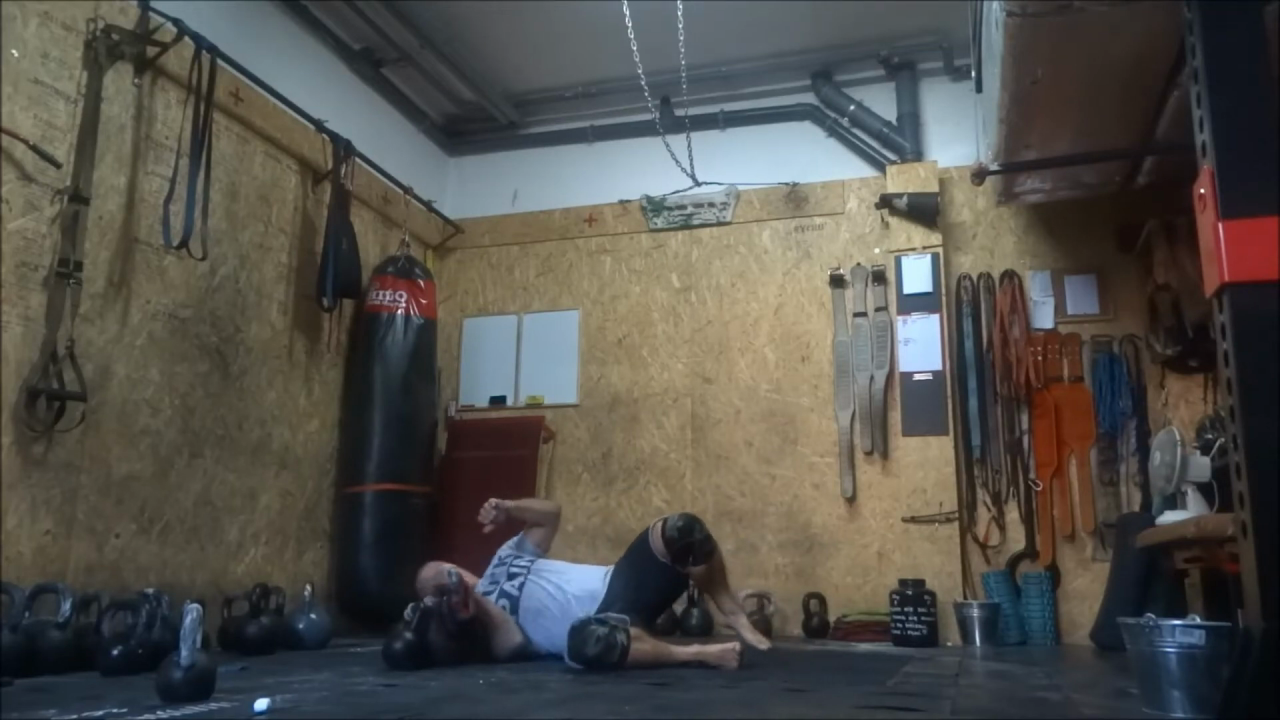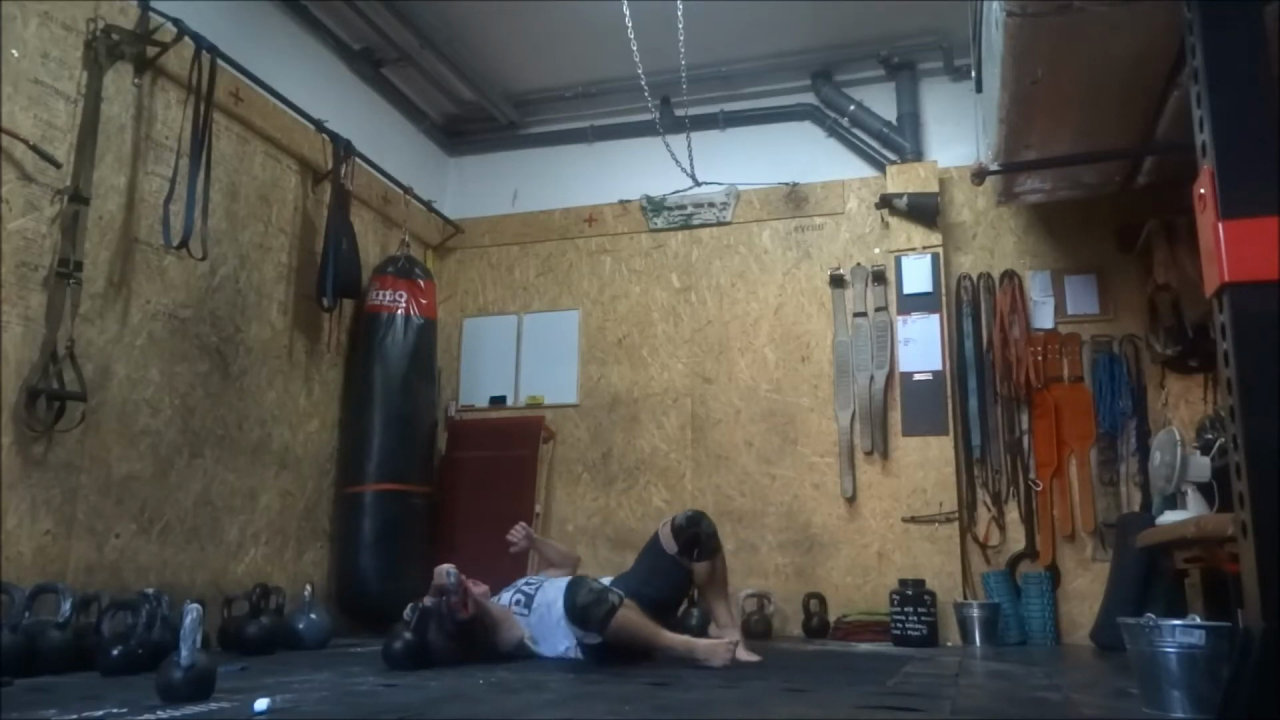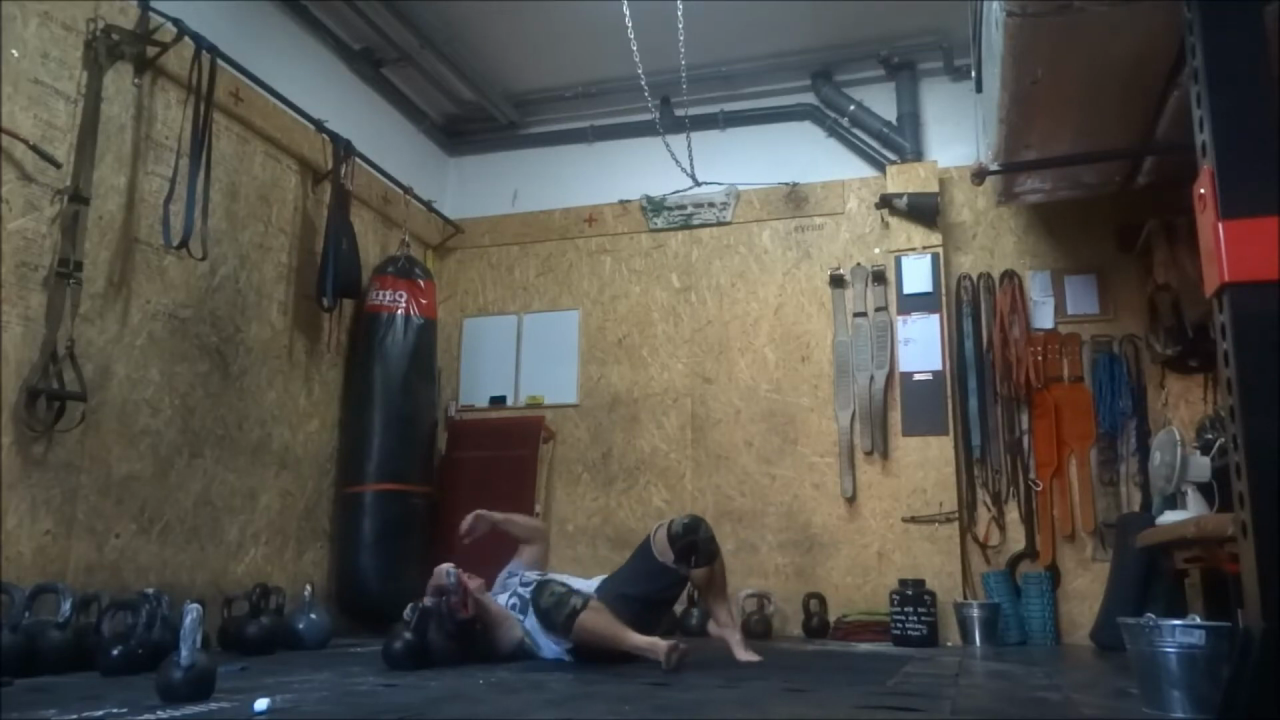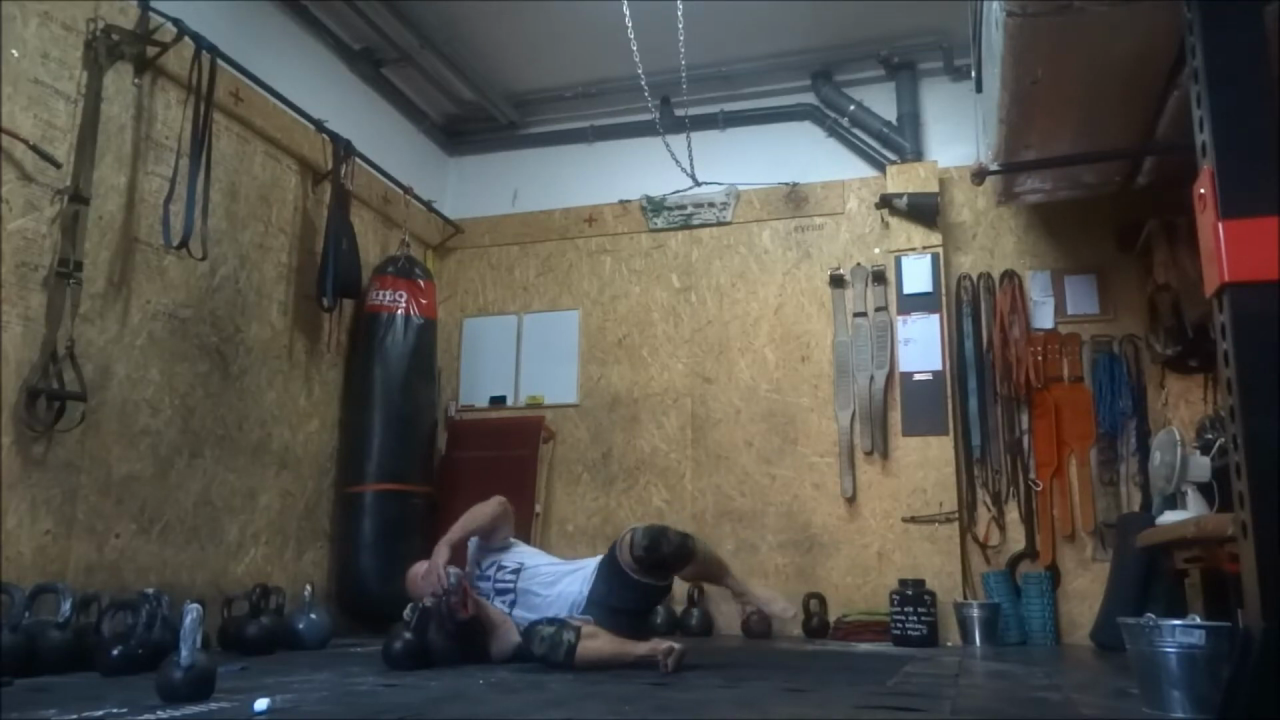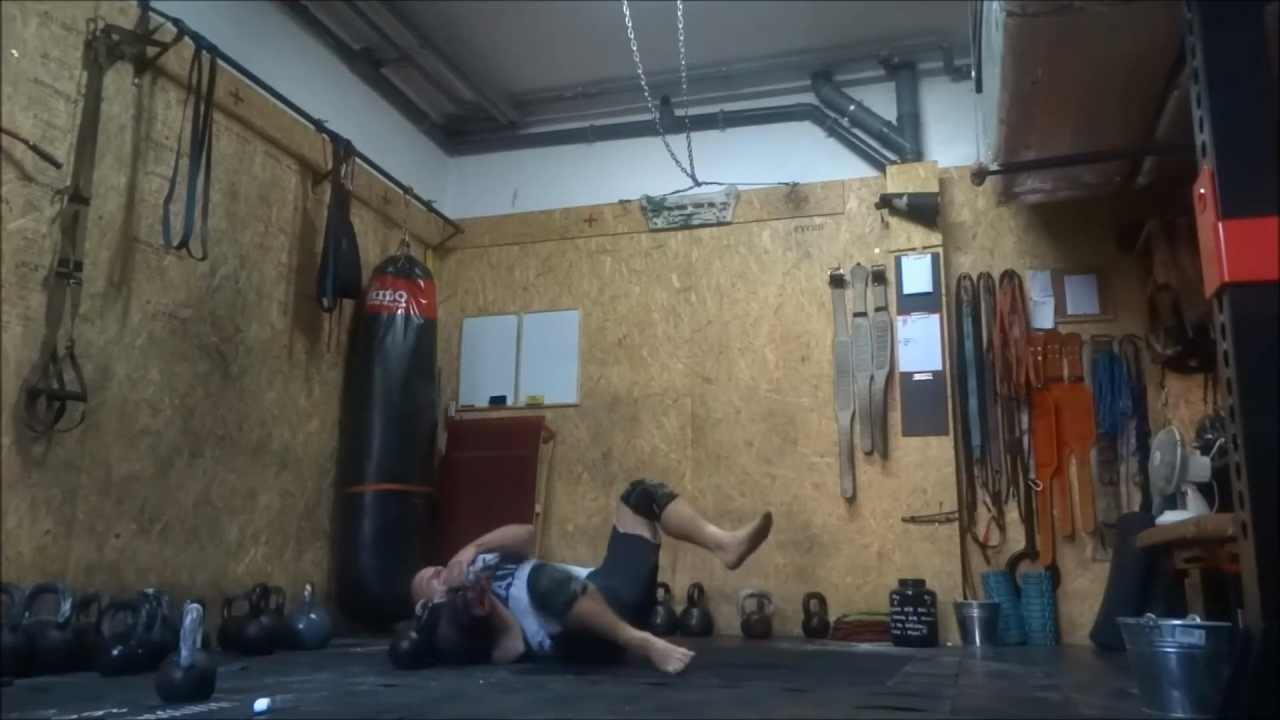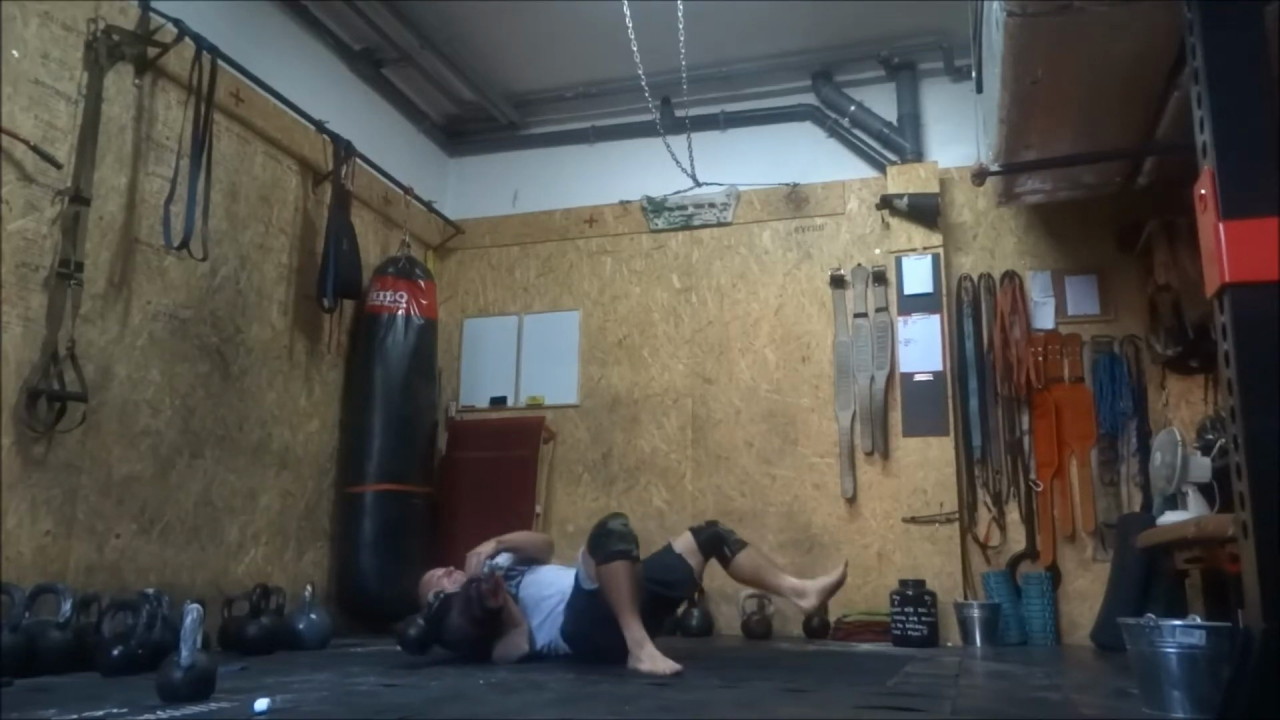
dt=0.4s
person 1, frame 1
left shoulder: (505, 560)
right shoulder: (479, 611)
left elbow: (550, 513)
right elbow: (511, 645)
left wrist: (506, 509)
right wrist: (469, 600)
left hip: (616, 584)
right hip: (599, 622)
left knee: (681, 529)
right knee: (589, 642)
left ankle: (732, 613)
right ankle: (699, 654)
person 1, frame 2
left shoulder: (515, 587)
right shoulder: (487, 617)
left elbow: (569, 563)
right elbow: (511, 638)
left wrist: (532, 540)
right wrist: (463, 596)
left hip: (622, 594)
right hip: (601, 642)
left knee: (691, 526)
right knee: (581, 592)
left ankle: (725, 627)
right ankle: (693, 647)
person 1, frame 3
left shoulder: (509, 581)
right shoulder: (486, 616)
left elbow: (537, 534)
right elbow: (510, 637)
left wrist: (491, 519)
right wrist: (464, 596)
left hip: (615, 601)
right hip: (596, 638)
left knee: (688, 532)
right knee: (549, 594)
left ankle: (725, 626)
right ankle: (649, 646)
person 1, frame 4
left shoulder: (483, 553)
right shoulder: (474, 613)
left elbow: (499, 506)
right elbow: (509, 646)
left wrist: (445, 542)
right wrist: (470, 604)
left hip: (605, 580)
right hip: (591, 623)
left knee: (649, 542)
right knee: (541, 638)
left ankle: (741, 589)
right ankle: (650, 648)
person 1, frame 5
left shoulder: (482, 564)
right shoulder: (460, 611)
left elbow: (524, 535)
right elbow: (510, 649)
left wrist: (472, 549)
right wrist: (479, 600)
left hip: (605, 590)
right hip: (574, 630)
left knee: (641, 496)
right knee: (546, 579)
left ankle: (726, 545)
right ankle: (644, 644)
person 1, frame 6
left shoulder: (495, 567)
left elbow: (543, 544)
right elbow: (516, 645)
left wrist: (494, 543)
right wrist: (494, 595)
left hip: (632, 604)
right hip: (590, 627)
left knee: (709, 535)
right knee: (611, 529)
left ankle: (799, 591)
right ankle: (641, 649)
